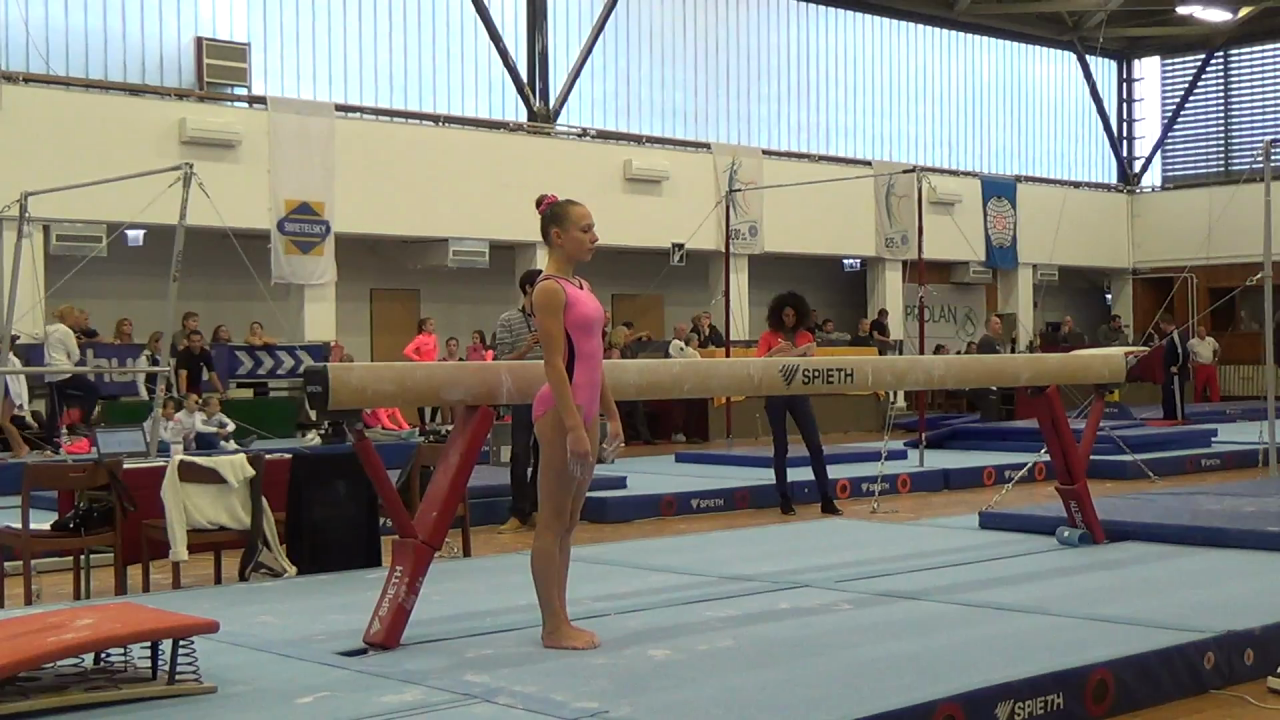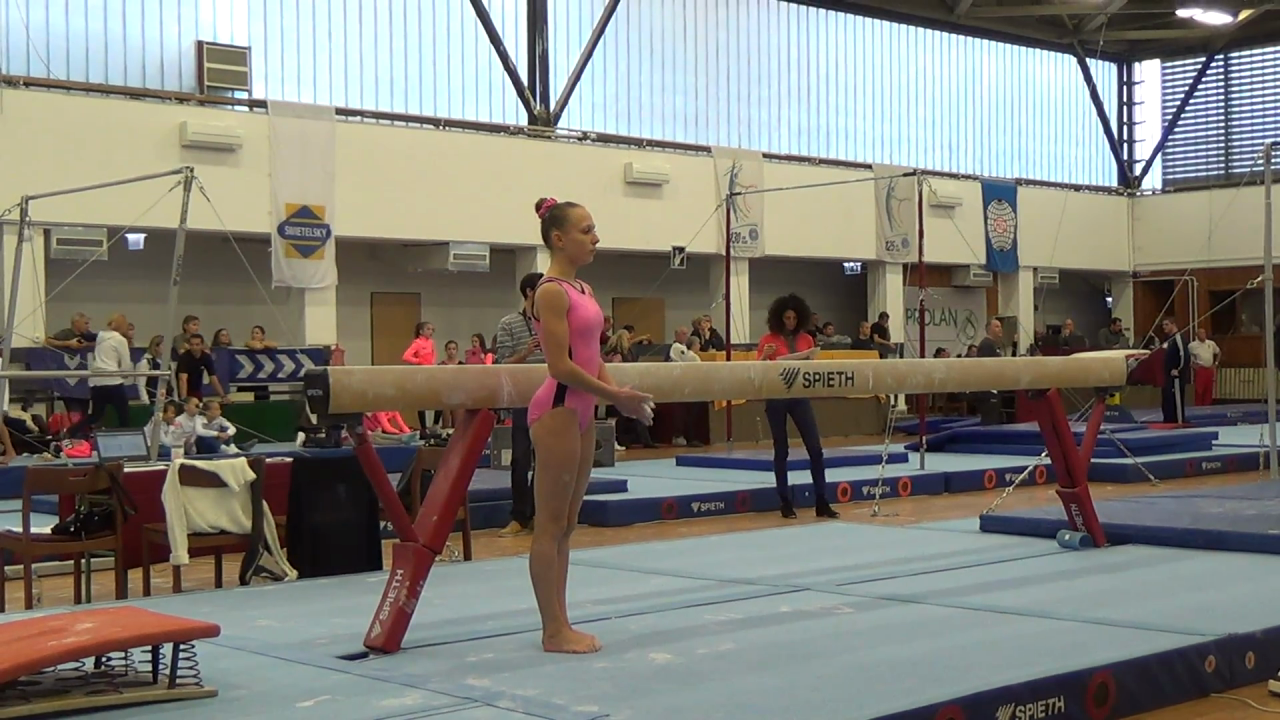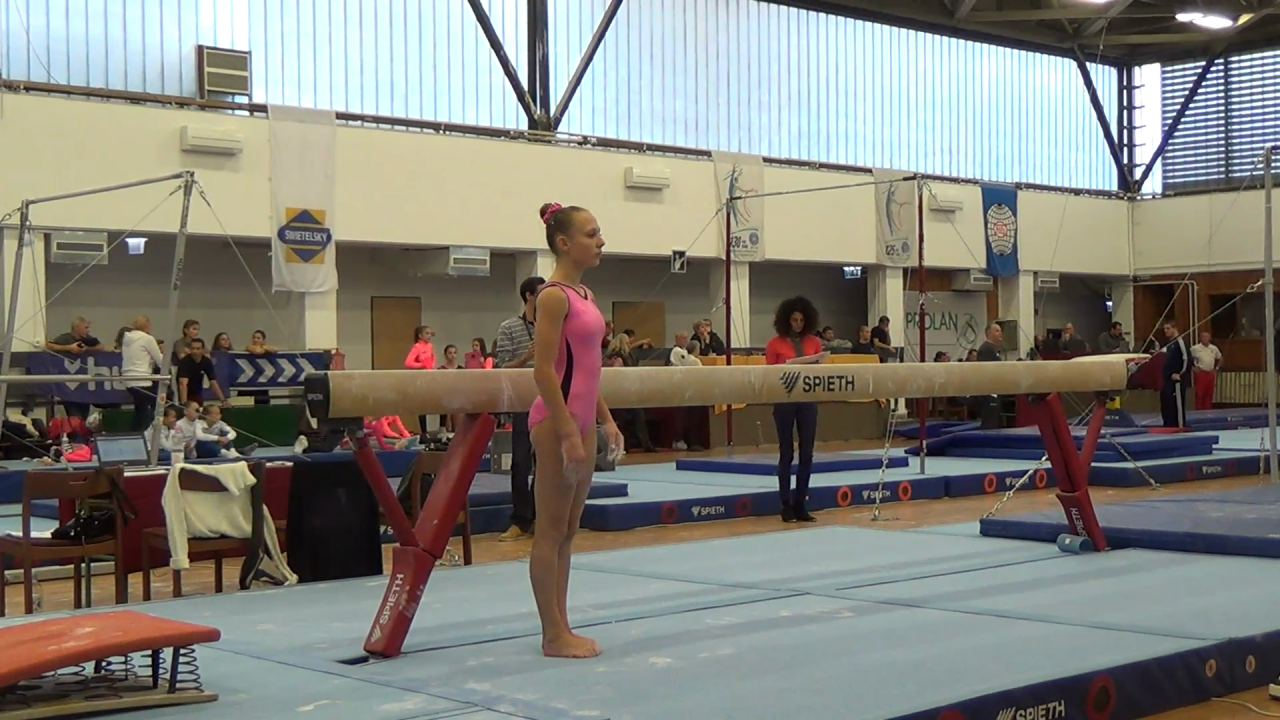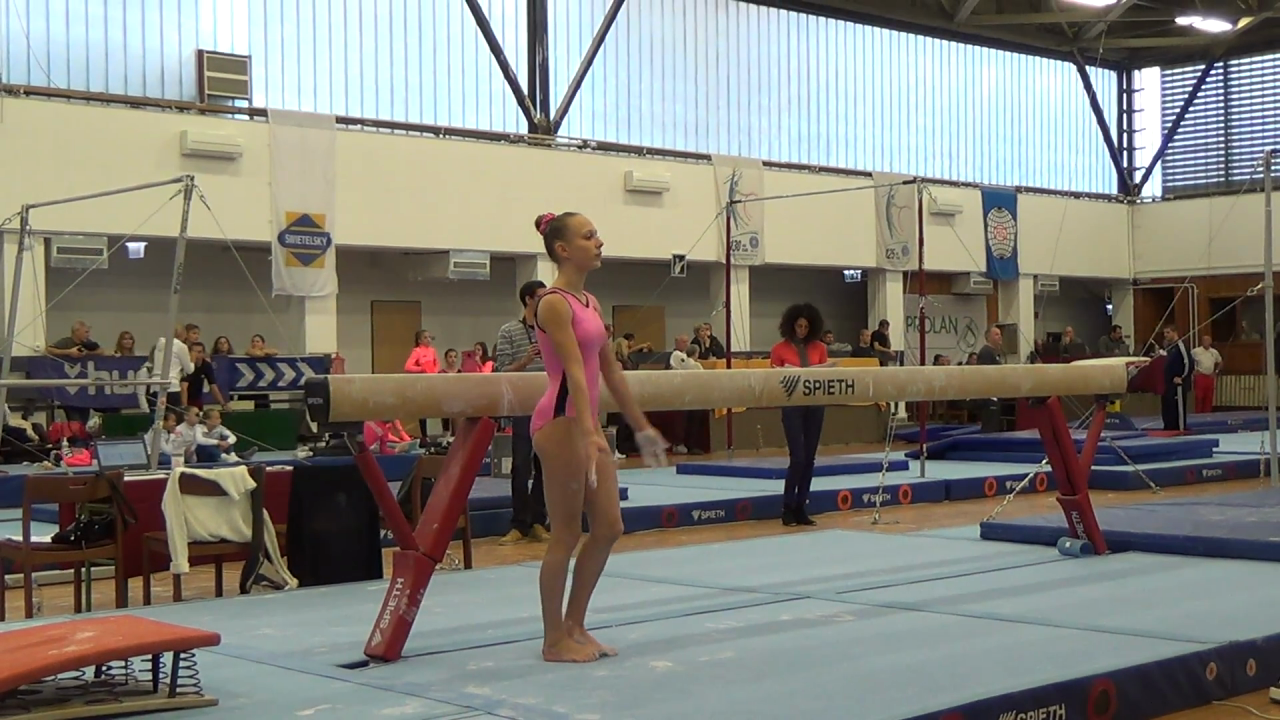
dt=0.5s
person 1, frame 1
left shoulder: (581, 286)
right shoulder: (550, 289)
right elbow: (555, 364)
left wrist: (611, 415)
right wrist: (573, 428)
left hip: (585, 410)
right hip: (561, 411)
left knee: (569, 523)
right knee: (552, 522)
left ankle: (562, 621)
right ankle: (553, 627)
person 1, frame 2
left shoulder: (582, 289)
right shoulder: (552, 291)
right elbow: (560, 366)
left wrist: (620, 395)
right wrist: (615, 396)
left hip: (581, 414)
right hip: (557, 413)
left knee: (567, 526)
right knee: (550, 526)
left ankle: (563, 624)
right ankle: (553, 631)
person 1, frame 3
left shoulder: (585, 295)
right shoulder: (554, 296)
right elbow: (544, 373)
left wrist: (606, 419)
right wrist: (567, 432)
left hip: (581, 420)
right hip: (559, 419)
left knee: (568, 531)
right knee: (551, 530)
left ankle: (562, 628)
right ankle: (553, 634)
person 1, frame 4
left shoulder: (592, 304)
right shoulder: (554, 303)
left elbow: (611, 370)
right elbow: (574, 371)
left wrist: (641, 426)
right wrist: (591, 438)
left hip: (585, 423)
right hip: (559, 422)
left knee: (609, 530)
right knee: (566, 535)
left ankle: (574, 626)
right ankle: (555, 637)
person 2, frame 1
right shoulder: (508, 320)
right elbow: (501, 361)
right wrist: (524, 350)
right knee: (520, 456)
left ankle: (536, 509)
right ankle: (519, 513)
person 2, frame 2
right shoulder: (508, 324)
right elbow: (502, 365)
right wrist: (525, 354)
right knee: (520, 459)
left ankle: (537, 513)
right ankle: (520, 516)
person 2, frame 3
right shoulder: (508, 328)
right elbow: (502, 369)
right wrist: (525, 358)
right knee: (521, 464)
left ankle: (538, 517)
right ankle: (520, 521)
person 2, frame 4
right shoulder: (508, 332)
right elbow: (501, 372)
right wrist: (525, 361)
left knee: (545, 467)
right knee: (521, 469)
left ankle: (537, 522)
right ankle: (520, 525)
person 3, frame 1
left shoulder: (806, 336)
right shoulder: (768, 336)
left wrist: (808, 358)
right wrist: (775, 351)
left hip: (799, 393)
right hip: (776, 395)
left knee: (815, 445)
right knee: (781, 447)
left ankle: (826, 499)
right ankle: (784, 499)
person 3, frame 2
left shoulder: (806, 339)
right shoulder: (768, 340)
right wrist: (765, 356)
left hip: (800, 396)
right hip: (776, 397)
left knee: (815, 449)
right knee: (781, 450)
left ankle: (822, 501)
right ankle: (786, 502)
person 3, frame 3
left shoulder: (814, 342)
right shoulder: (775, 344)
left hip: (808, 400)
right hip: (784, 400)
left knee: (807, 454)
right knee: (786, 454)
left ankle: (800, 505)
right ankle: (786, 505)
person 3, frame 4
left shoulder: (819, 348)
right shoulder: (779, 349)
left hip: (815, 404)
right hip: (792, 405)
left knee: (809, 459)
right knee: (797, 458)
left ankle: (800, 509)
right ankle: (788, 508)
